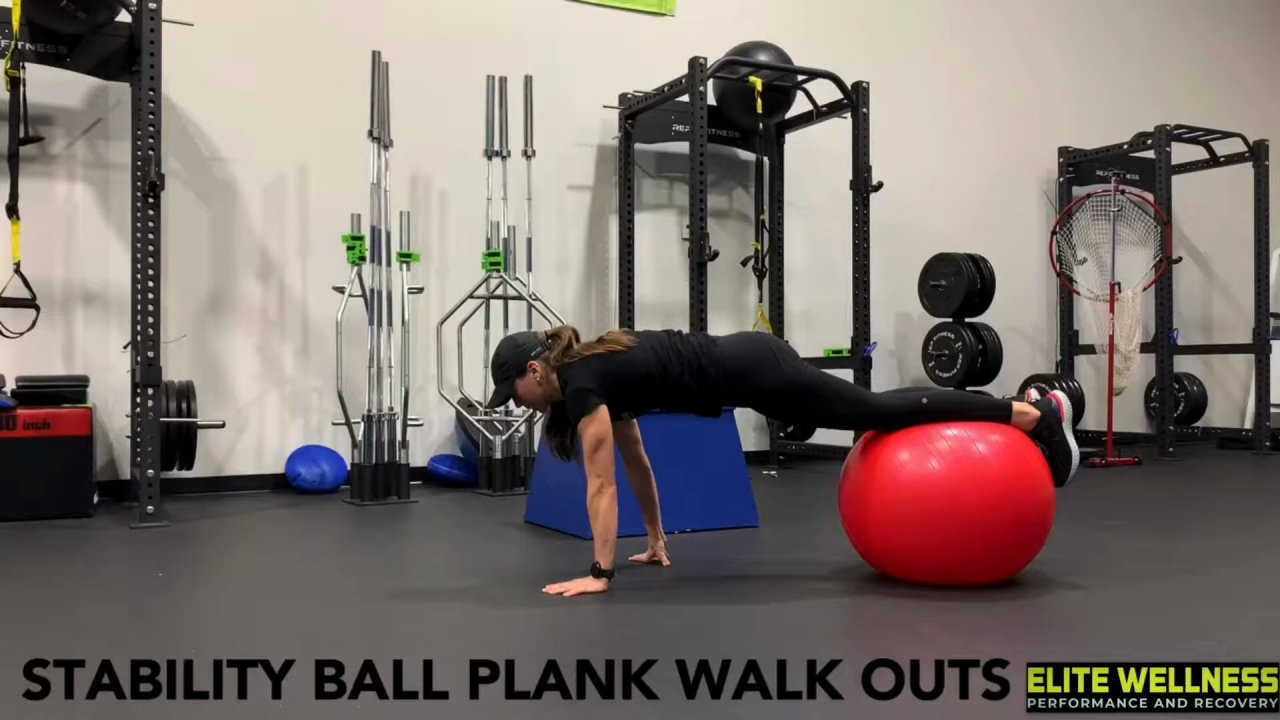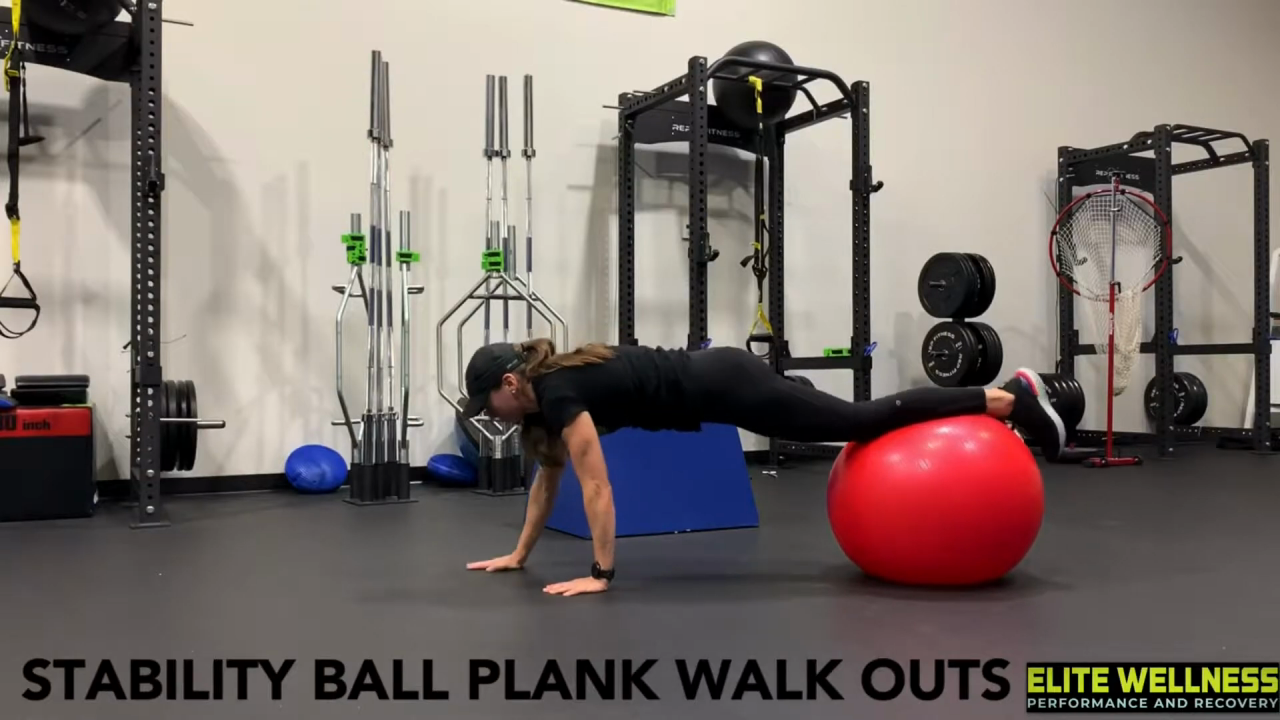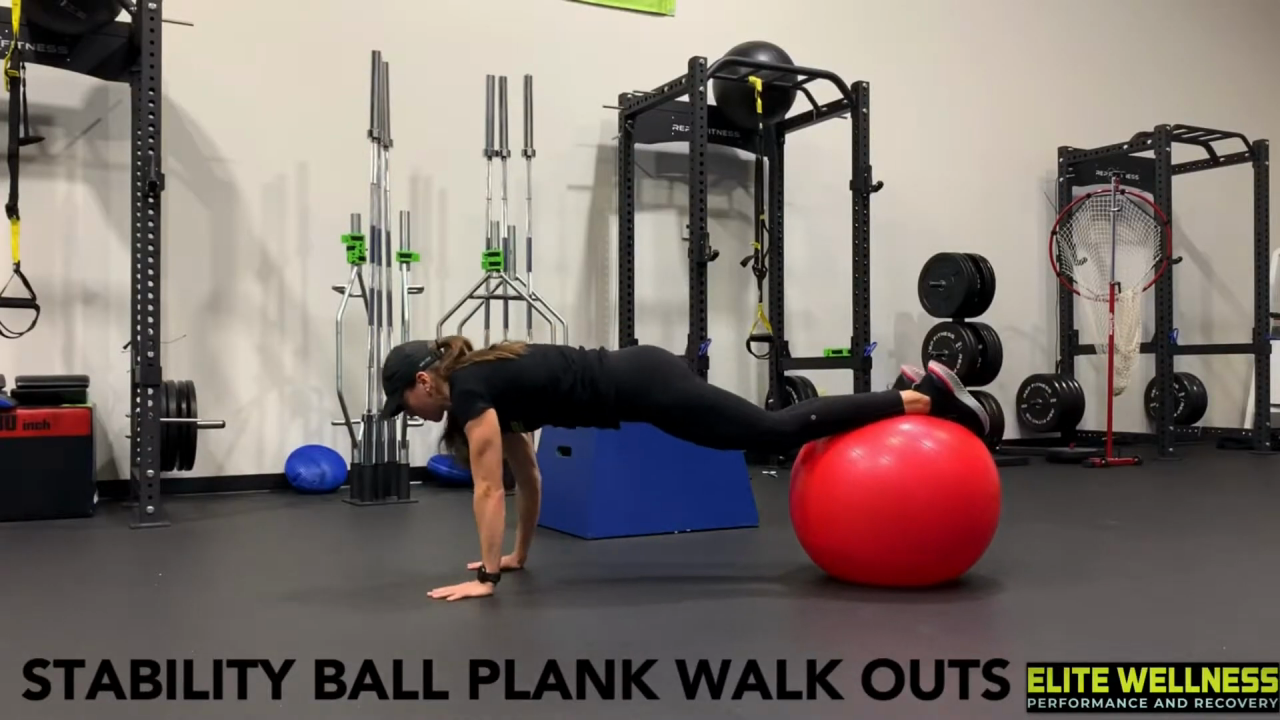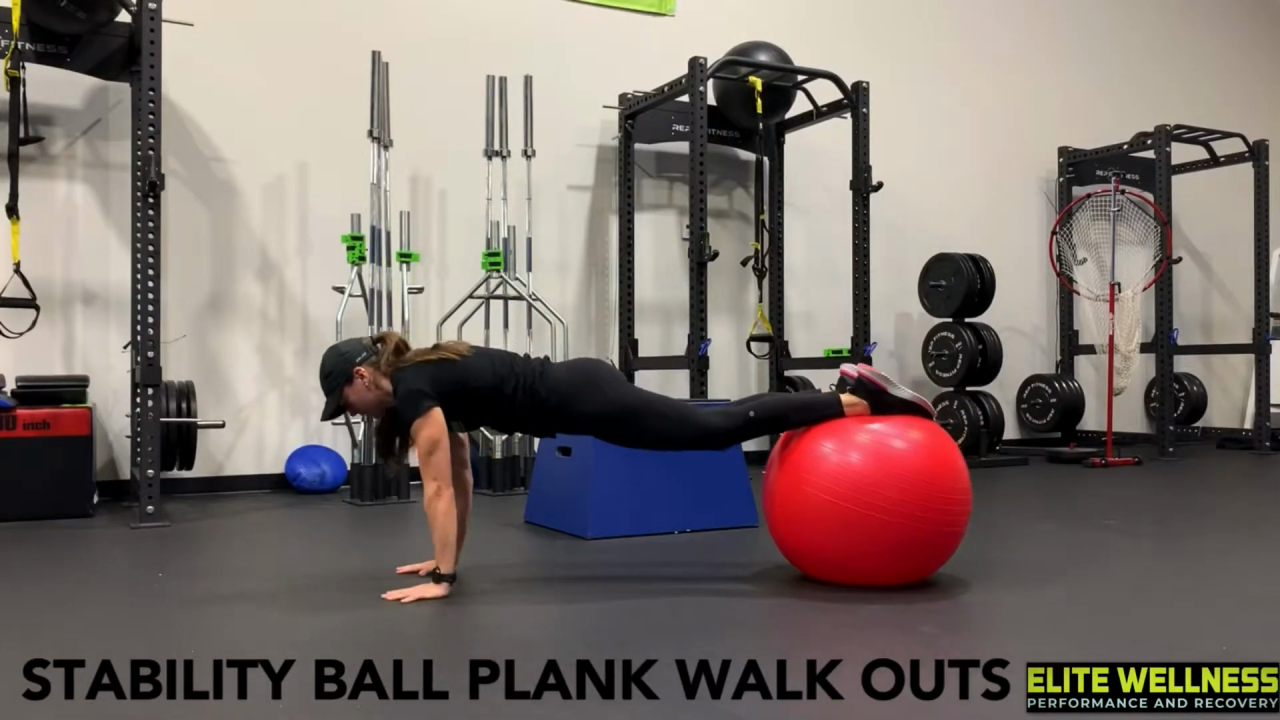
dt=1s
person 1, frame 1
left shoulder: (580, 383)
right shoulder: (597, 373)
left elbow: (602, 484)
right elbow: (636, 461)
left wrist: (600, 572)
right wrist: (656, 540)
left hip: (749, 369)
right hip: (745, 364)
left knee: (882, 412)
right knee: (878, 410)
left ankle: (1038, 416)
right ankle: (1025, 407)
person 1, frame 2
left shoulder: (556, 393)
right shoulder: (554, 386)
left elbow: (596, 487)
right elbow: (548, 476)
left wrist: (600, 573)
right wrist: (519, 553)
left hip: (723, 387)
right hip: (717, 377)
left knee: (862, 420)
right knee: (854, 421)
left ankle: (1011, 399)
right ankle: (993, 397)
person 1, frame 3
left shoulder: (468, 390)
right shoulder: (489, 381)
left elbow: (489, 490)
right elbow: (529, 476)
left wrist: (487, 575)
right wrist: (520, 553)
left hip: (643, 387)
right hip: (640, 374)
left knee: (783, 431)
right knee: (778, 425)
left ankle: (929, 396)
right ankle: (903, 389)
person 1, frame 4
left shoulder: (412, 389)
right shoulder: (430, 380)
left elbow: (438, 488)
right elbow: (461, 477)
left wrist: (442, 577)
right wrist: (447, 557)
left hip: (583, 399)
right hip: (580, 387)
left knee: (722, 430)
right knee: (720, 425)
left ankle: (862, 401)
right ankle: (844, 390)
